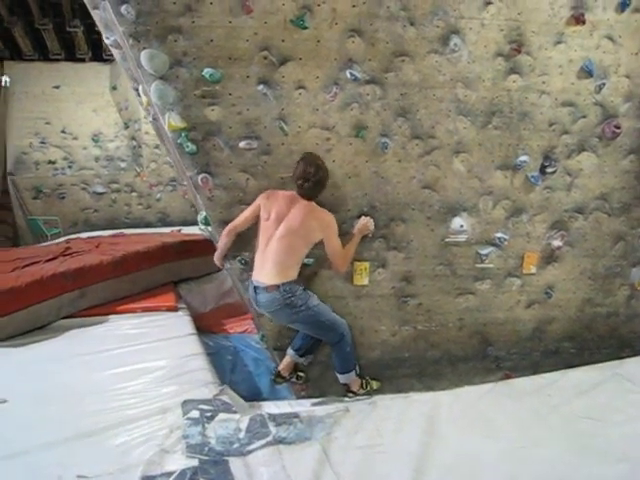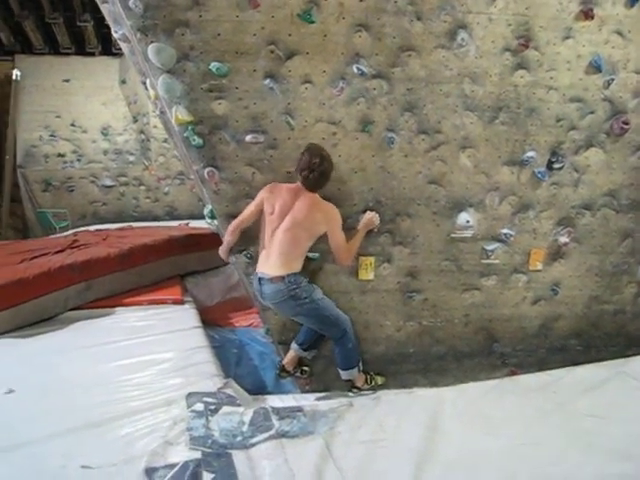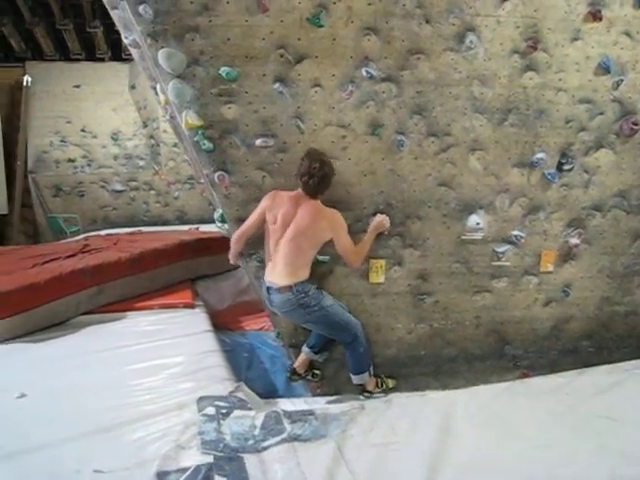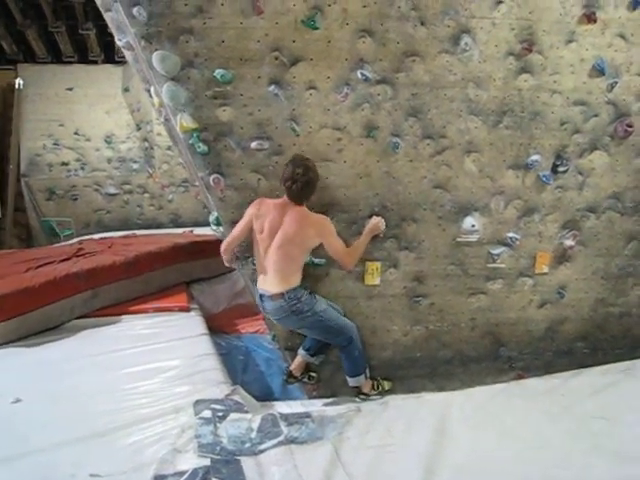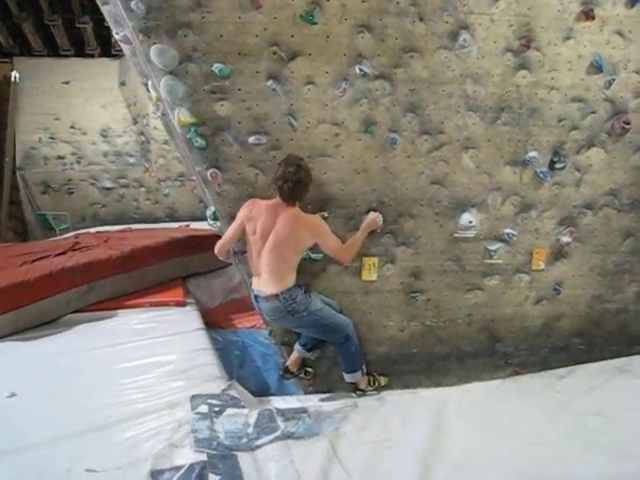
dt=0.3s
person 1, frame 1
left shoulder: (269, 198)
right shoulder: (323, 219)
left elbow: (230, 231)
right elbow: (340, 265)
left wrist: (219, 255)
right wrist: (358, 233)
left hip: (256, 292)
right hip: (281, 295)
left knee: (320, 318)
right knee: (339, 330)
left ankle: (286, 368)
right ankle: (354, 384)
person 1, frame 2
left shoulder: (272, 191)
right shoulder: (327, 212)
left elbow: (235, 228)
right elbow: (344, 259)
left wrist: (225, 249)
right wrist: (363, 228)
left hip: (261, 284)
right hip: (286, 287)
left knee: (324, 312)
right knee: (341, 326)
left ankle: (290, 362)
right ankle: (358, 379)
person 1, frame 3
left shoulder: (273, 199)
right shoulder: (330, 218)
left elbow: (238, 237)
right elbow: (353, 260)
left wrist: (233, 255)
right wrist: (374, 230)
left hip: (270, 292)
right hip: (294, 295)
left knee: (335, 315)
right knee: (352, 330)
left ankle: (301, 365)
right ankle: (368, 383)
person 1, frame 4
left shoulder: (259, 207)
right shoulder: (317, 224)
left elbow: (226, 247)
right elbow: (348, 261)
left wrist: (229, 260)
right wrist: (369, 233)
left hip: (264, 298)
right hip: (287, 302)
left knee: (333, 317)
right knee: (347, 333)
left ankle: (297, 367)
right ankle: (364, 385)
person 1, frame 5
left shoulder: (251, 208)
right shoulder: (310, 225)
left elbow: (220, 249)
right elbow: (344, 256)
left wrist: (226, 256)
right wrist: (366, 228)
left hip: (259, 298)
right hip: (282, 303)
left knee: (331, 312)
right knee: (344, 329)
left ankle: (293, 363)
right ankle: (360, 381)
